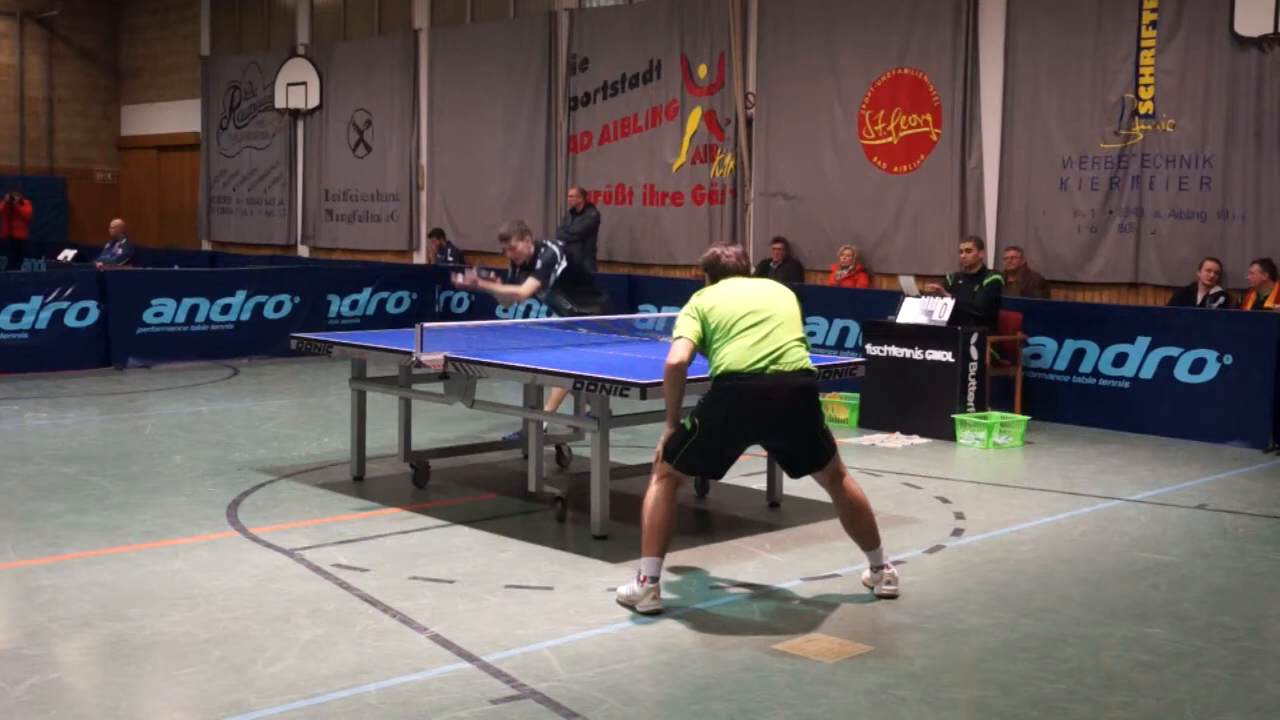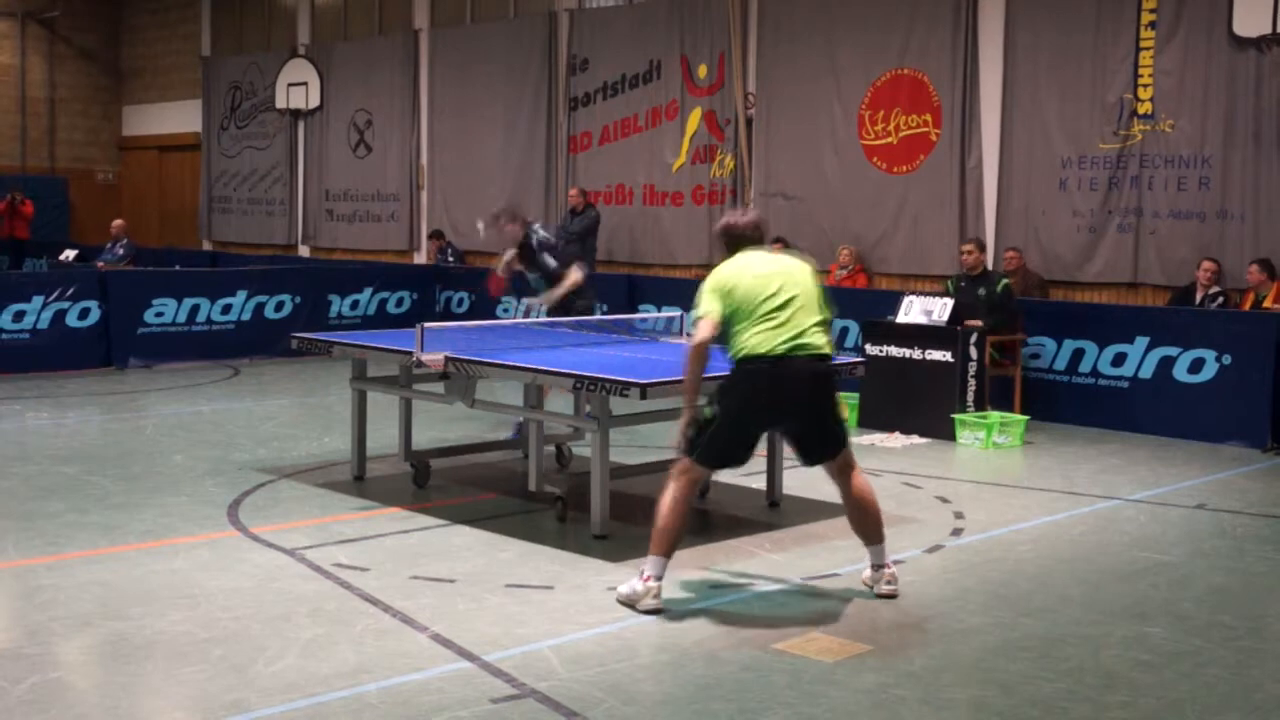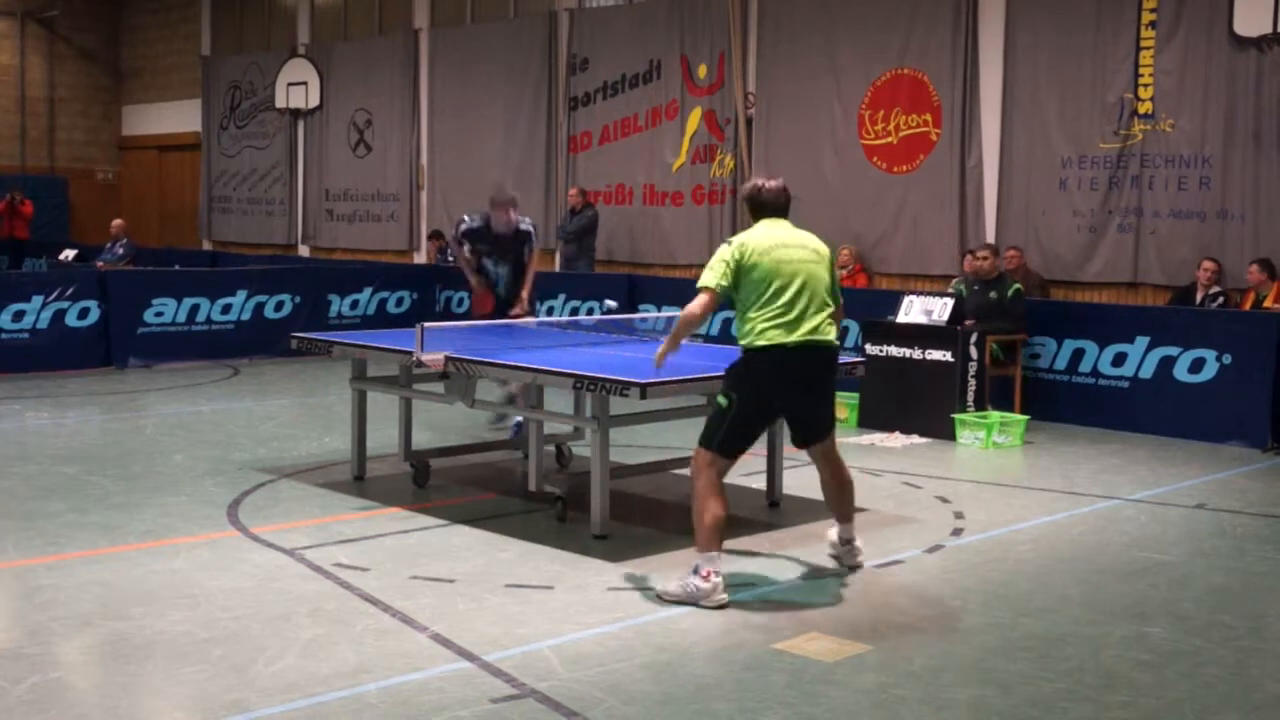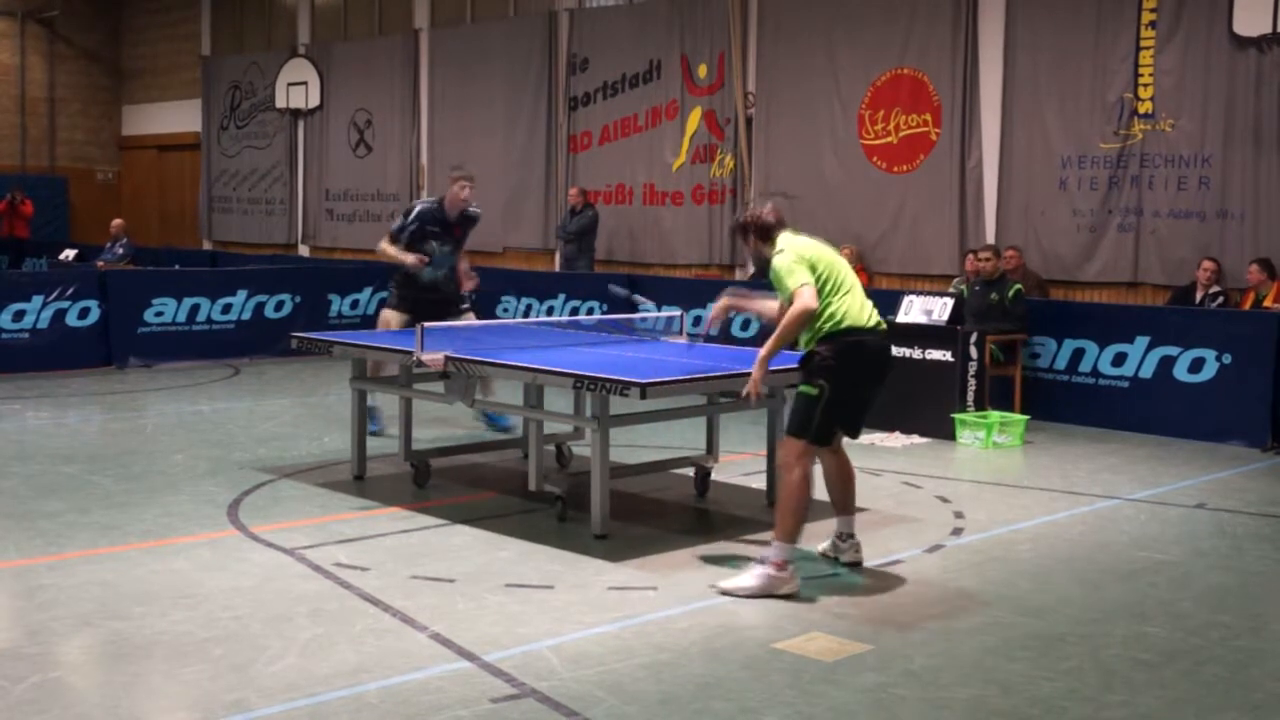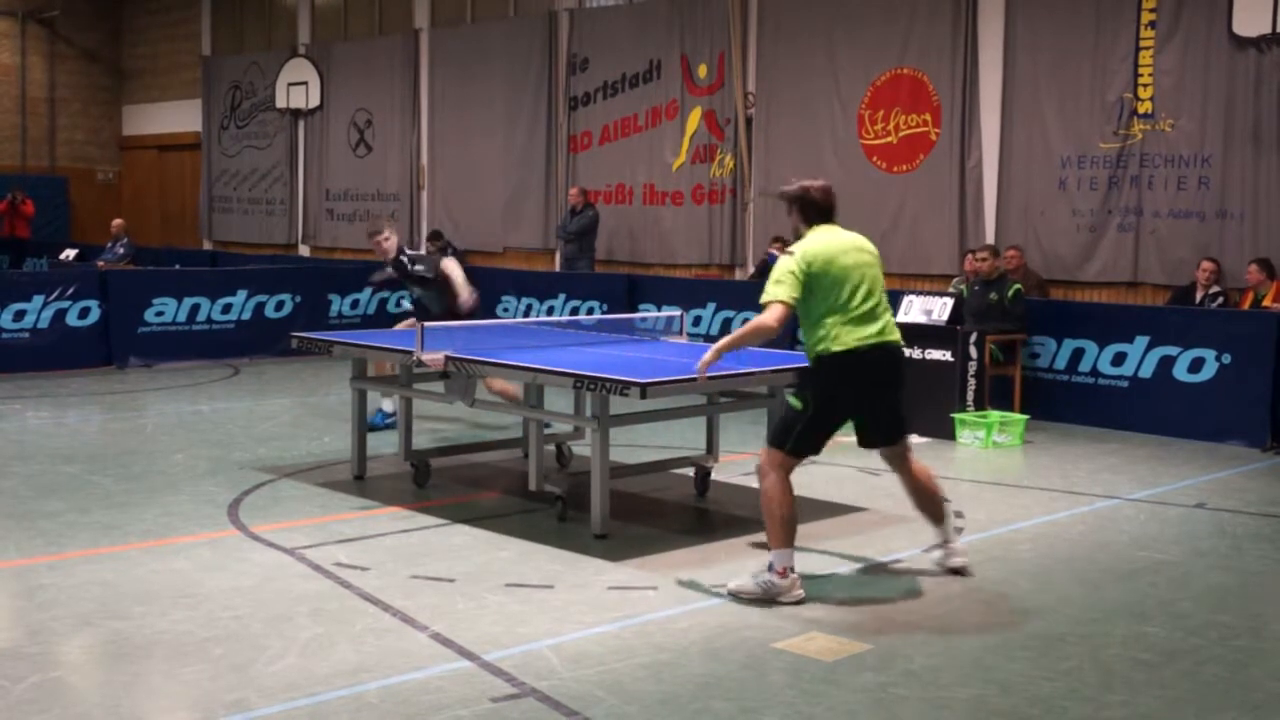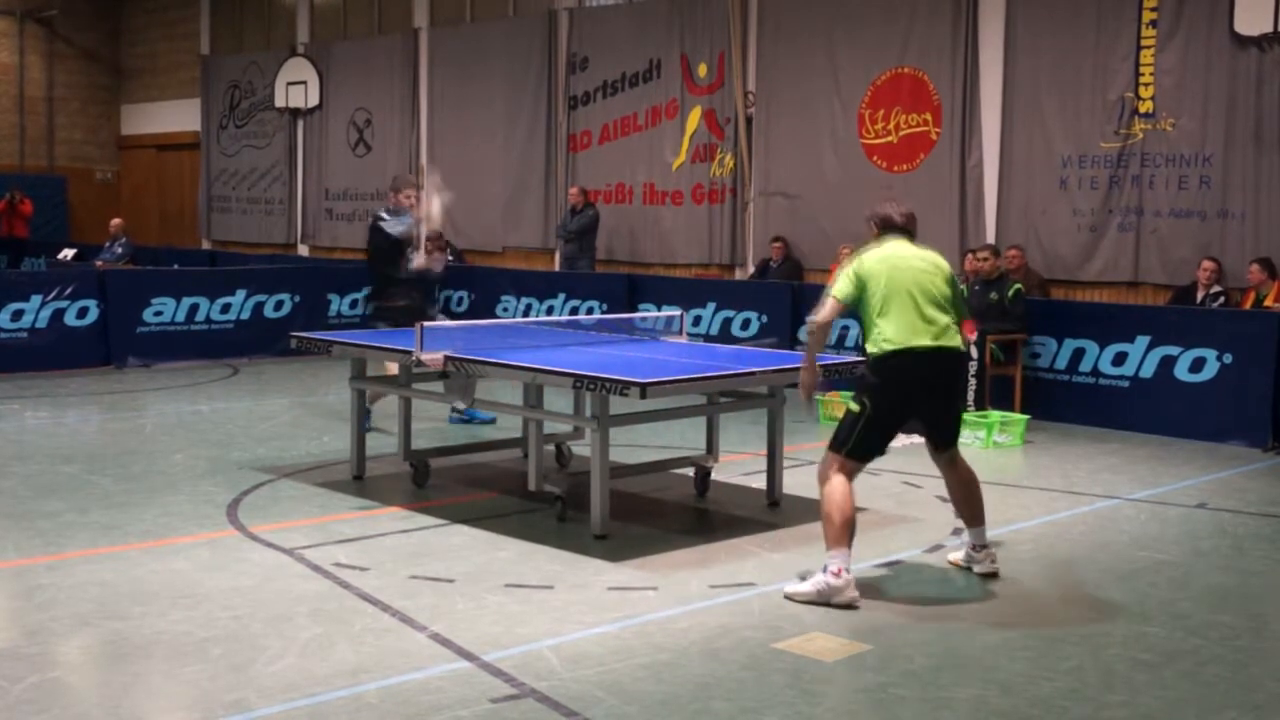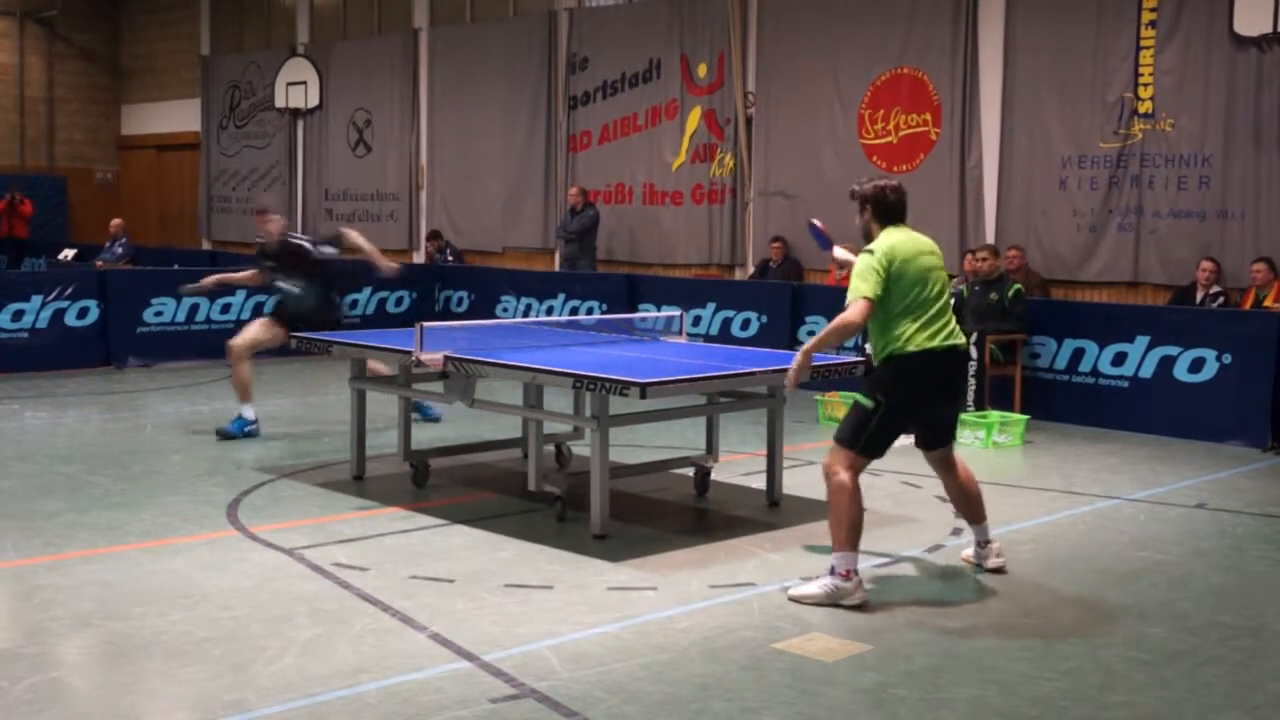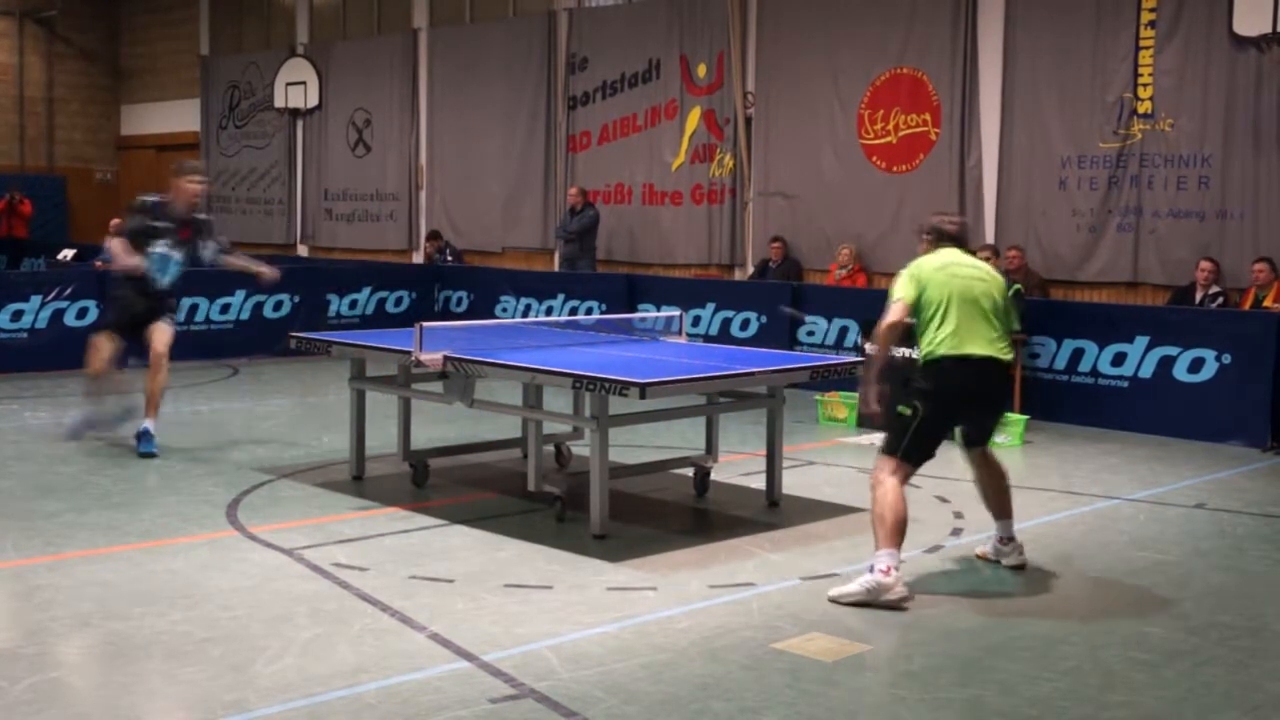
dt=0.5s
person 1, frame 1
left shoulder: (702, 300)
right shoulder: (781, 291)
left elbow: (676, 361)
left wrist: (671, 423)
left hip: (736, 392)
right hip: (795, 389)
left knee: (665, 475)
right knee: (836, 478)
left ankle: (647, 585)
right ankle: (881, 570)
person 1, frame 2
left shoulder: (722, 275)
right shoulder: (801, 265)
left elbow: (701, 340)
right elbow: (827, 331)
left wrist: (690, 408)
left hip: (757, 375)
right hip: (813, 373)
left knee: (686, 475)
right knee: (845, 470)
left ankle: (648, 583)
right ankle: (882, 570)
person 1, frame 3
left shoulder: (739, 246)
right shoulder: (818, 246)
left elbow: (697, 310)
right elbow: (836, 311)
left wrist: (668, 345)
left hip: (765, 364)
right hip: (818, 361)
left knee: (707, 467)
right knee: (824, 450)
left ankle: (707, 577)
right ankle: (847, 542)
person 1, frame 4
left shoulder: (786, 255)
right shoulder: (807, 244)
left elbow: (807, 307)
right elbow: (785, 308)
left wrist: (763, 357)
right wrist: (739, 300)
left hip: (844, 348)
right hip: (872, 345)
left knee: (794, 455)
right knee: (829, 442)
left ankle: (777, 568)
right ankle: (845, 541)
person 1, frame 5
left shoulder: (798, 255)
right shoulder: (864, 246)
left elbow: (770, 323)
left wrist: (720, 348)
left hip: (836, 366)
right hip: (884, 359)
left knee: (773, 465)
right knee: (901, 458)
left ankle: (781, 575)
right ankle: (951, 546)
person 1, frame 6
left shoulder: (863, 263)
right shoulder: (940, 263)
left elbow: (823, 319)
right elbow: (959, 321)
left wrist: (809, 366)
left hip: (895, 367)
right hip: (948, 363)
left knee: (835, 469)
right knee: (948, 455)
left ankle: (837, 575)
right ankle: (980, 550)
person 1, frame 7
left shoulder: (877, 253)
right shoulder: (927, 246)
left elbow: (856, 318)
left wrist: (807, 352)
right wrist: (857, 264)
left hip: (906, 367)
right hip: (950, 363)
left knee: (840, 466)
right knee: (943, 458)
left ankle: (844, 577)
right ankle: (986, 547)
person 1, frame 8
left shoulder: (919, 268)
right shoulder: (992, 275)
left elbow: (892, 323)
right elbow: (1009, 333)
left wrist: (872, 380)
left hip: (945, 371)
right hip: (995, 373)
left knee: (888, 472)
right knee: (978, 451)
left ankle: (885, 573)
right ankle: (1007, 544)
person 2, frame 1
left shoulder: (550, 254)
right shoulder: (521, 263)
left elbow: (523, 293)
right elbow: (507, 300)
left wrist: (481, 285)
right wrist: (487, 284)
left hip: (592, 313)
right hip: (573, 315)
left ankle: (540, 423)
person 2, frame 2
left shoulder: (542, 243)
right shoulder: (523, 240)
left elbow: (578, 275)
left wrist: (549, 297)
right wrist: (507, 260)
left hip: (575, 305)
right hip: (559, 306)
person 2, frame 3
left shoulder: (525, 230)
right shoulder: (470, 227)
right elbow: (455, 245)
left wrist: (524, 295)
right wrist: (471, 275)
left hip: (516, 301)
right hip: (490, 300)
right ankle: (511, 391)
person 2, frame 4
left shoulder: (471, 217)
right shoulder: (421, 211)
right elbow: (383, 247)
left wrist: (464, 271)
right wrist: (405, 258)
left hip: (446, 293)
right hip: (409, 290)
left ankle: (486, 408)
right ankle: (371, 407)
person 2, frame 5
left shoulder: (408, 260)
right shoulder: (399, 262)
left elbow: (448, 264)
left wrist: (463, 290)
left hip: (460, 320)
right hip: (436, 319)
left knee: (494, 385)
right ankle: (388, 411)
person 2, frame 6
left shoulder: (403, 231)
right shoulder: (382, 222)
right elbow: (415, 224)
left wrist: (429, 261)
left hip: (414, 308)
right hip: (389, 312)
right knee: (395, 376)
left ankle: (461, 408)
right ankle: (365, 408)
person 2, frame 7
left shoulder: (301, 247)
right shoulder: (265, 249)
left elbow: (348, 235)
right elbow: (263, 276)
left wrist: (381, 261)
right wrist: (221, 278)
left hip: (323, 318)
right hip: (289, 315)
left knee: (368, 368)
right knee: (237, 347)
left ankle: (414, 401)
right ankle: (247, 418)
person 2, frame 8
left shoulder: (199, 224)
right shoulder: (148, 207)
left elbow: (218, 256)
right elbow: (116, 240)
left wrist: (255, 267)
right wrist: (122, 256)
left hip: (159, 304)
right hip: (124, 297)
left knee: (159, 354)
right knee: (97, 368)
left ankle: (147, 429)
right ankle: (96, 410)
